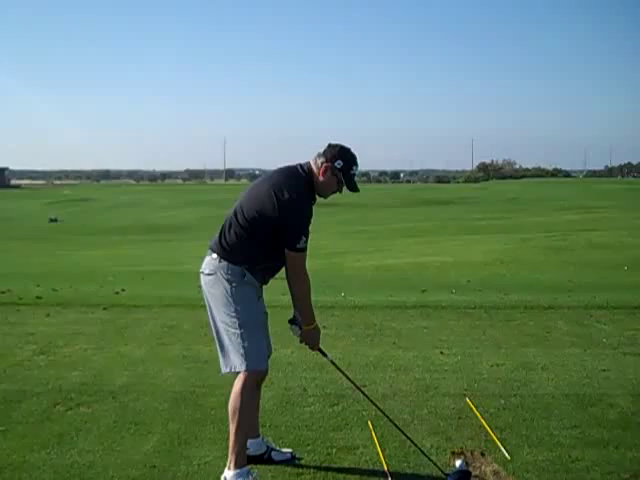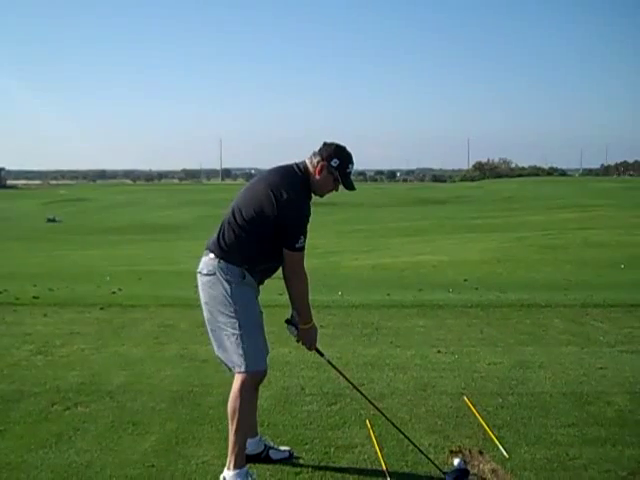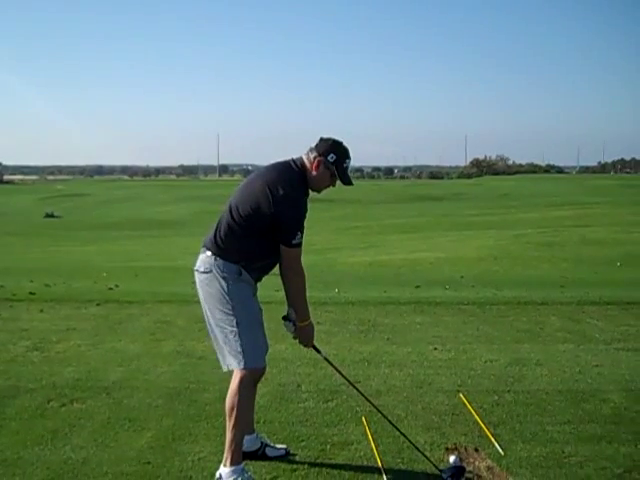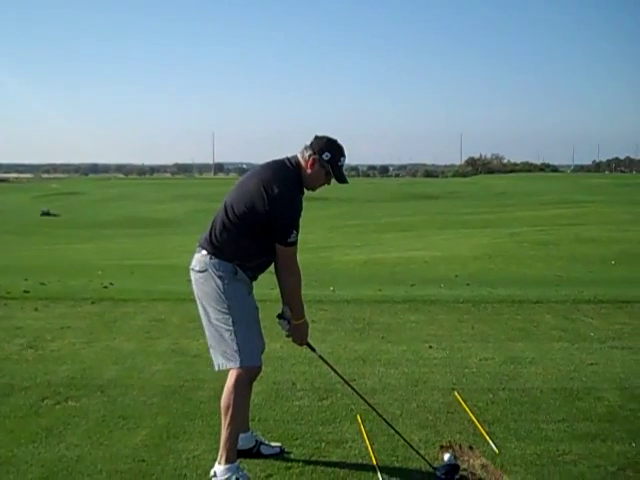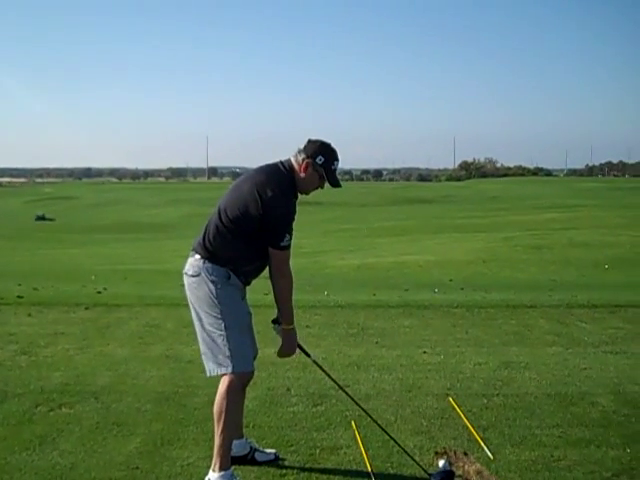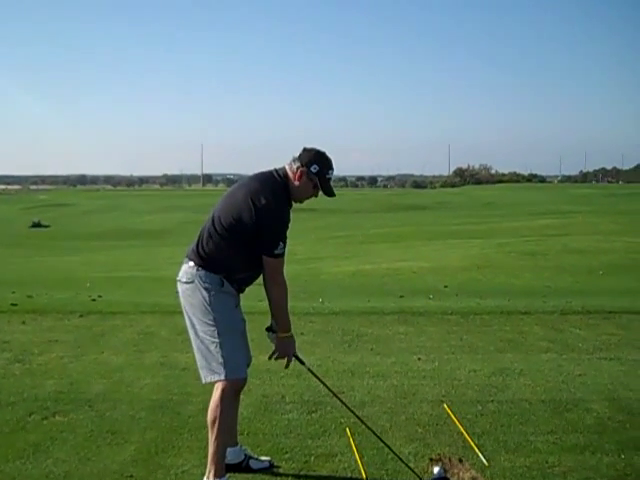
dt=0.2s
person 1, frame 1
left shoulder: (290, 180)
right shoulder: (296, 197)
left elbow: (290, 262)
right elbow: (296, 271)
left wrist: (299, 313)
right wrist: (309, 323)
left hip: (240, 274)
right hip: (230, 276)
left knee: (256, 365)
right knee: (251, 371)
left ankle: (253, 445)
person 1, frame 2
left shoulder: (285, 179)
right shoulder: (294, 197)
left elbow: (287, 261)
right elbow: (295, 270)
left wrist: (295, 311)
right wrist: (306, 322)
left hip: (233, 274)
right hip: (227, 276)
left knee: (253, 365)
right knee: (250, 370)
left ankle: (251, 443)
person 1, frame 3
left shoulder: (282, 175)
right shoulder: (290, 193)
left elbow: (284, 257)
right elbow: (292, 266)
left wrist: (292, 308)
right wrist: (304, 320)
left hip: (231, 271)
right hip: (225, 273)
left knee: (252, 362)
right knee: (248, 368)
left ankle: (248, 440)
person 1, frame 4
left shoulder: (277, 174)
right shoulder: (286, 191)
left elbow: (279, 257)
right elbow: (287, 265)
left wrist: (287, 306)
right wrist: (299, 318)
left hip: (227, 270)
right hip: (221, 272)
left knee: (248, 360)
right knee: (244, 366)
left ankle: (243, 438)
person 1, frame 5
left shoulder: (271, 178)
right shoulder: (278, 195)
left elbow: (273, 261)
right elbow: (280, 270)
left wrist: (282, 319)
right wrist: (288, 326)
left hip: (222, 275)
right hip: (213, 277)
left knee: (241, 366)
right knee: (236, 372)
left ankle: (237, 445)
person 1, frame 6
left shoulder: (265, 185)
right shoulder: (272, 203)
left elbow: (267, 270)
right elbow: (274, 279)
left wrist: (278, 324)
right wrist: (285, 332)
left hip: (217, 283)
right hip: (207, 285)
left knee: (235, 373)
right knee: (229, 379)
left ankle: (231, 452)
